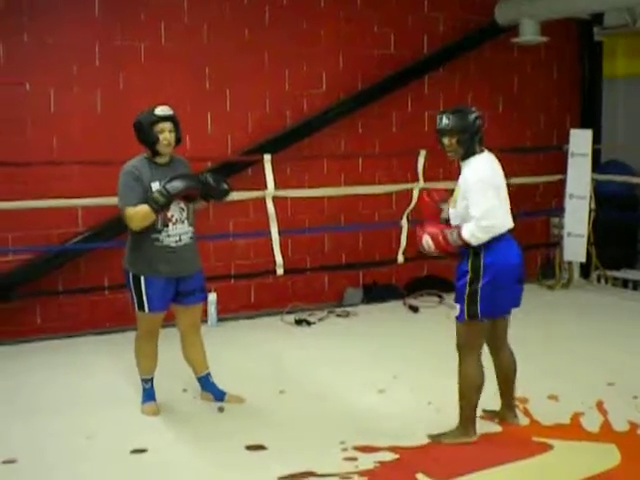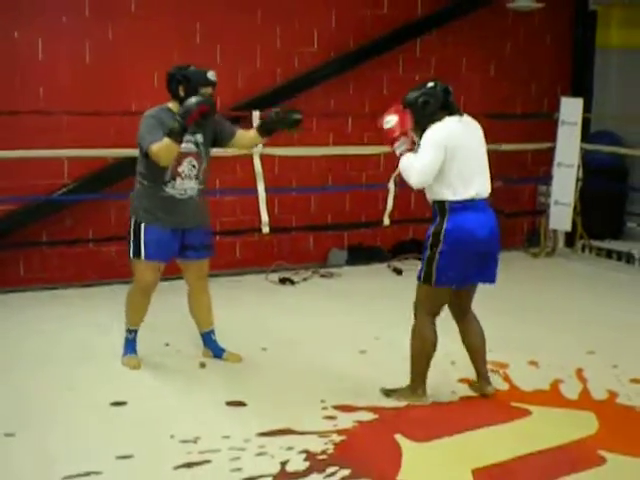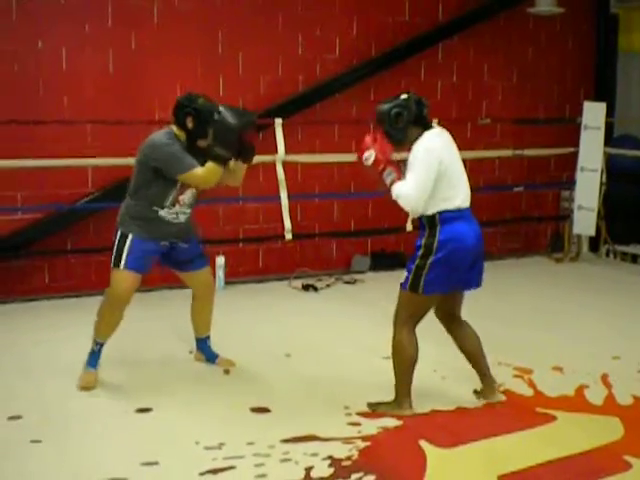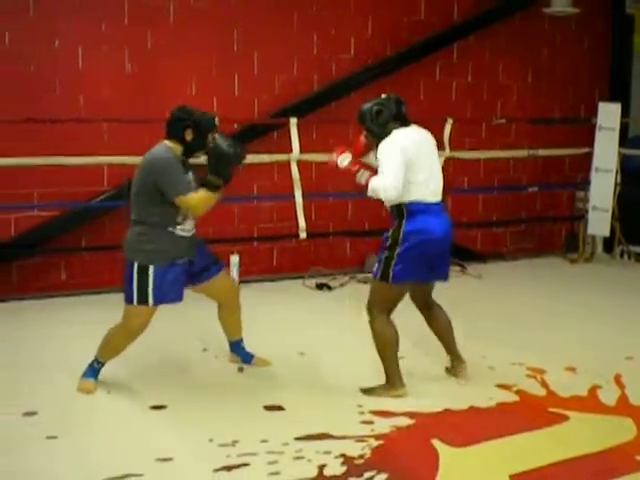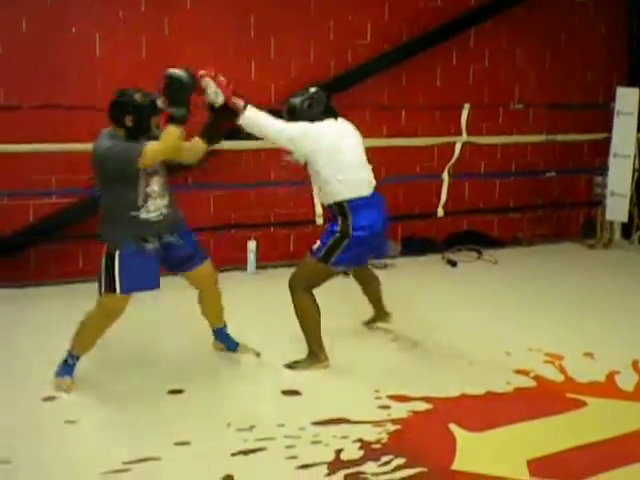
dt=1s
person 1, frame 1
left shoulder: (475, 172)
right shoulder: (485, 161)
left elbow: (487, 224)
left wrist: (446, 236)
right wrist: (451, 206)
left hip: (486, 261)
right hip: (505, 254)
left knee: (468, 350)
right knee: (498, 341)
left ankle: (466, 428)
right ankle: (508, 410)
person 1, frame 2
left shoulder: (439, 132)
right shoulder: (470, 126)
left elbow: (417, 177)
left wrist: (400, 142)
right wrist: (414, 137)
left hip: (454, 225)
right hip: (484, 222)
left knee: (424, 313)
right knee: (462, 309)
left ankle: (416, 388)
right ankle: (483, 380)
person 1, frame 3
left shoulder: (426, 148)
right shoulder: (437, 135)
left elbow: (413, 201)
left wrist: (384, 166)
right wrist: (387, 161)
left hip: (443, 238)
right hip: (466, 232)
left knee: (404, 322)
right knee: (450, 317)
left ankle: (402, 401)
right ankle: (488, 384)
person 1, frame 4
left shoulder: (392, 143)
right shoulder: (422, 136)
left elbow: (390, 190)
left wrist: (356, 172)
right wrist: (363, 166)
left hip: (412, 227)
right hip: (439, 223)
left knee: (377, 309)
right knee: (424, 300)
left ankle: (394, 382)
right ankle: (456, 361)
person 1, frame 5
left shoulder: (313, 134)
right shoulder: (344, 127)
left elbow: (268, 126)
left wrist: (227, 95)
right wrist: (300, 157)
left hip: (353, 224)
right hip: (373, 211)
left knee: (299, 284)
right knee: (359, 266)
left ankle: (317, 355)
right ankle: (380, 312)
person 2, frame 1
left shoulder: (181, 165)
right shoulder: (134, 171)
right elbow: (134, 220)
left wrist: (206, 192)
right wrist: (165, 194)
left hip: (187, 264)
right hip: (149, 268)
left knee: (191, 327)
right knee: (148, 330)
left ankle: (208, 388)
right ankle: (148, 391)
person 2, frame 2
left shoulder: (208, 121)
right shoulder: (154, 118)
left elbow: (243, 139)
right elbow: (161, 156)
left wrist: (270, 126)
right wrist: (182, 122)
left hip: (192, 217)
right hip: (154, 216)
left knee: (198, 279)
right knee: (145, 282)
left ankle: (210, 344)
right ankle: (130, 342)
person 2, frame 3
left shoulder: (199, 145)
right shoulder: (161, 145)
left elbow: (234, 180)
right elbow: (203, 179)
left wrist: (242, 148)
right wrist: (224, 145)
left hip: (180, 232)
right hip: (139, 230)
left knee: (205, 287)
right knee: (119, 295)
left ankle: (203, 349)
right ankle: (93, 358)
person 2, frame 4
left shoulder: (176, 158)
right shoulder: (160, 162)
left elbow: (197, 197)
right elbow: (196, 207)
left wrist: (222, 168)
right wrist: (218, 173)
left hip: (185, 248)
right hip: (152, 256)
left knee: (229, 292)
right knee: (133, 325)
left ankle: (238, 352)
right ankle: (93, 369)
person 2, frame 5
left shoulder: (146, 137)
right shoulder: (109, 149)
left elbow: (189, 155)
right elbow: (165, 151)
left wrist: (215, 127)
right wrist: (178, 110)
left hip: (167, 227)
right hip: (128, 240)
left knee: (209, 281)
right knee: (109, 311)
left ankle: (222, 337)
right ankle: (68, 363)
